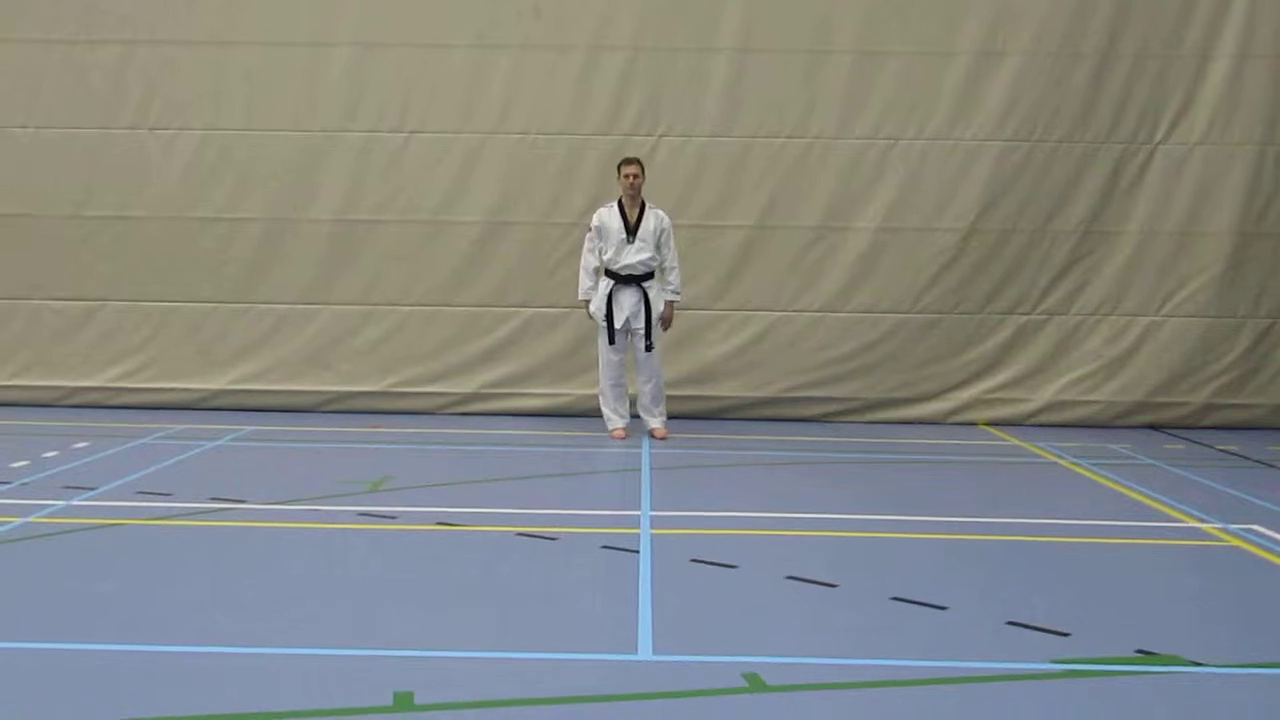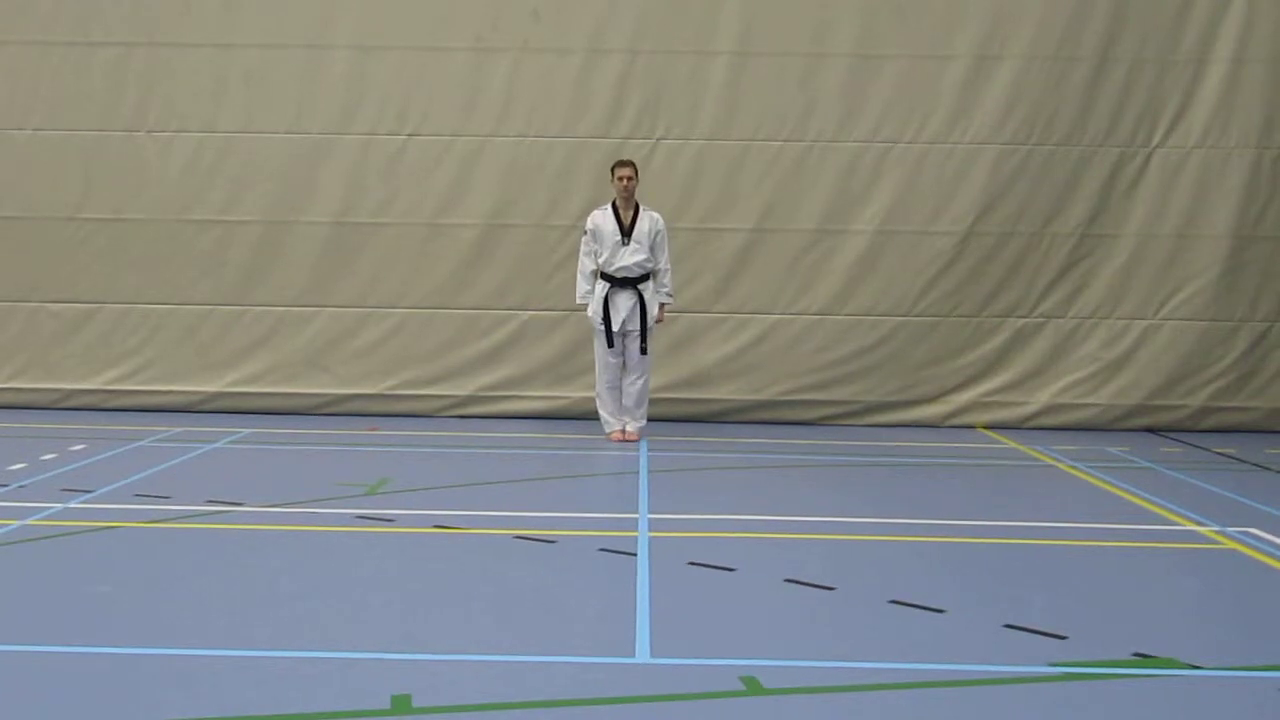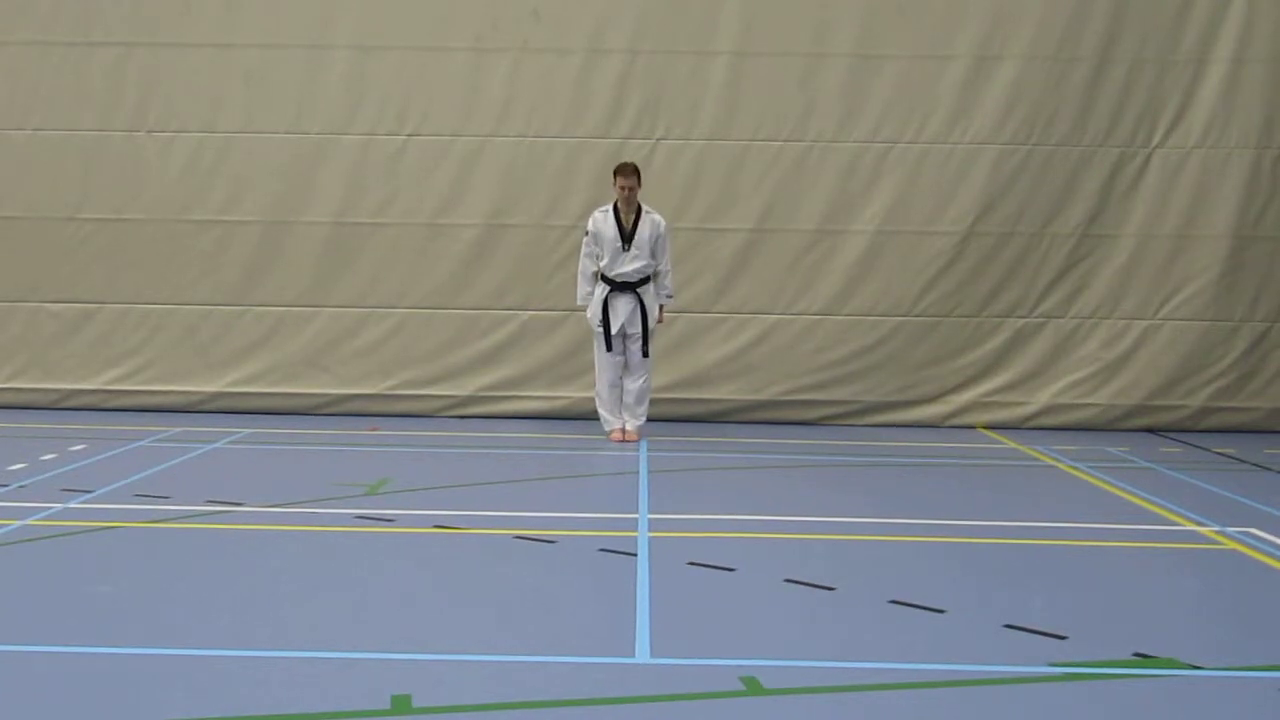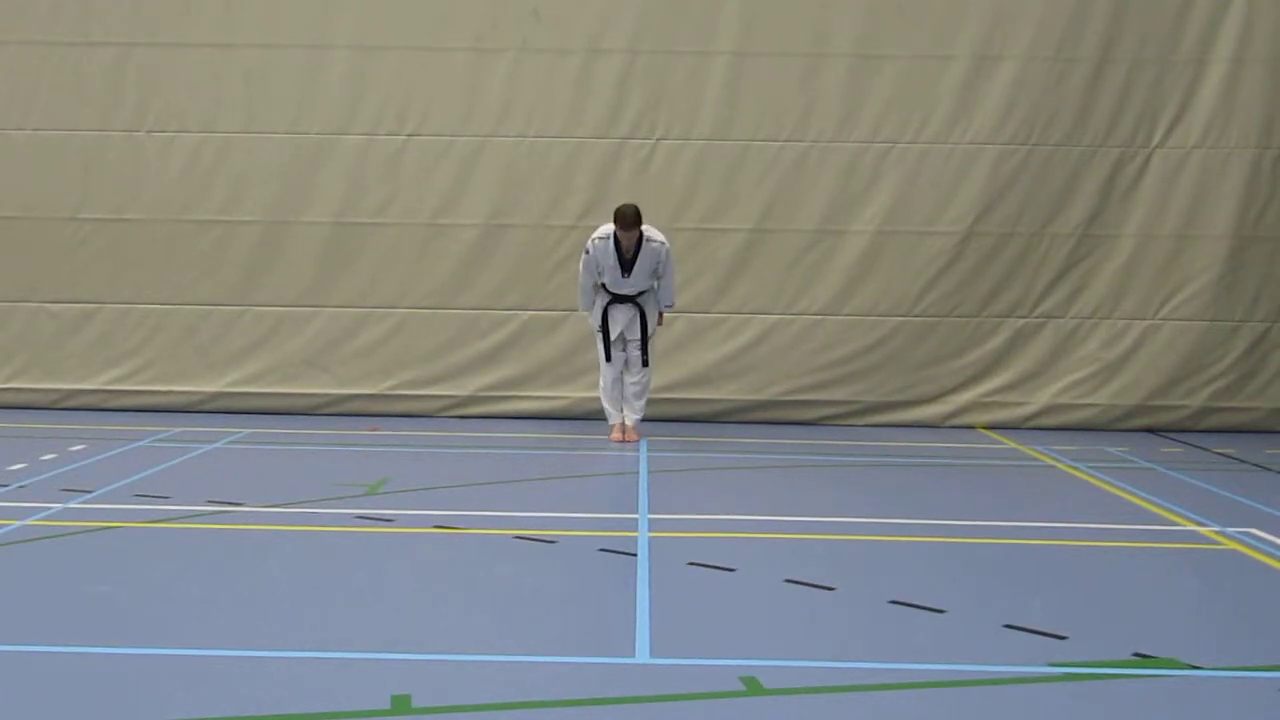
dt=0.7s
person 1, frame 1
left shoulder: (659, 219)
right shoulder: (603, 216)
left elbow: (671, 263)
right elbow: (589, 259)
left wrist: (670, 302)
right wrist: (588, 298)
left hip: (646, 294)
right hip: (612, 294)
left knee: (649, 362)
right knee: (611, 362)
left ankle: (655, 420)
right ankle: (616, 421)
person 1, frame 2
left shoulder: (653, 220)
right shoulder: (597, 219)
left elbow: (662, 265)
right elbow: (587, 263)
left wrist: (661, 304)
right wrist: (587, 302)
left hip: (641, 298)
right hip: (608, 297)
left knee: (637, 365)
right knee: (608, 365)
left ankle: (633, 423)
right ankle: (613, 423)
person 1, frame 3
left shoulder: (655, 222)
right shoulder: (598, 219)
left elbow: (663, 266)
right elbow: (587, 264)
left wrist: (661, 304)
right wrist: (588, 303)
left hip: (641, 299)
right hip: (608, 299)
left knee: (638, 366)
right knee: (608, 366)
left ankle: (632, 424)
right ankle: (614, 424)
person 1, frame 4
left shoulder: (658, 245)
right shoulder: (597, 242)
left elbow: (665, 279)
right elbow: (587, 279)
left wrist: (662, 310)
right wrist: (590, 310)
left hip: (642, 306)
right hip: (609, 306)
left knee: (638, 366)
right knee: (610, 365)
left ankle: (631, 422)
right ankle: (616, 421)
